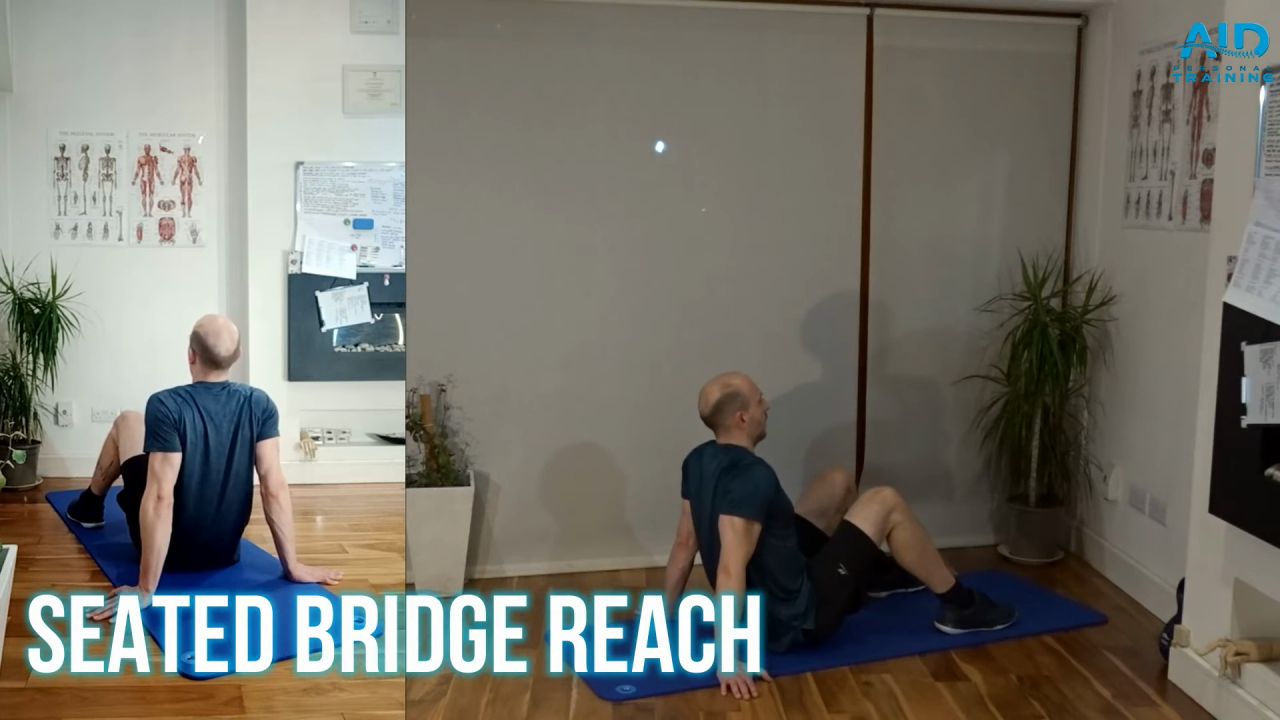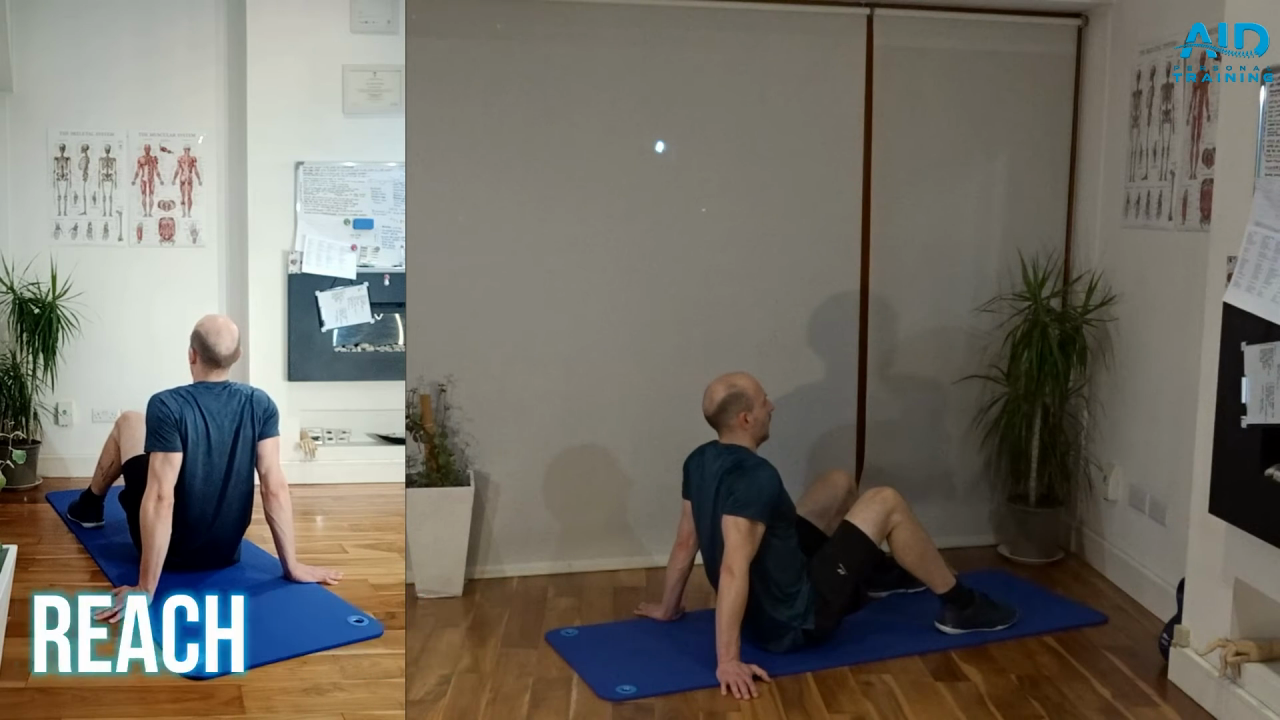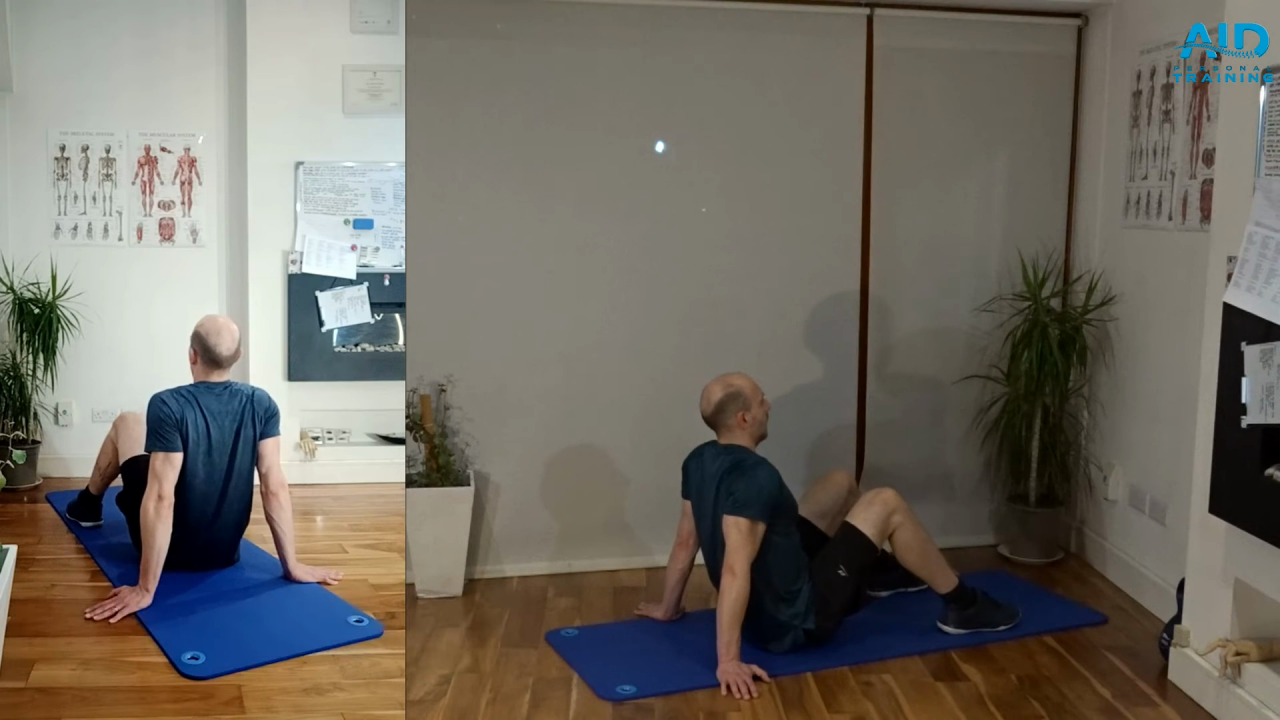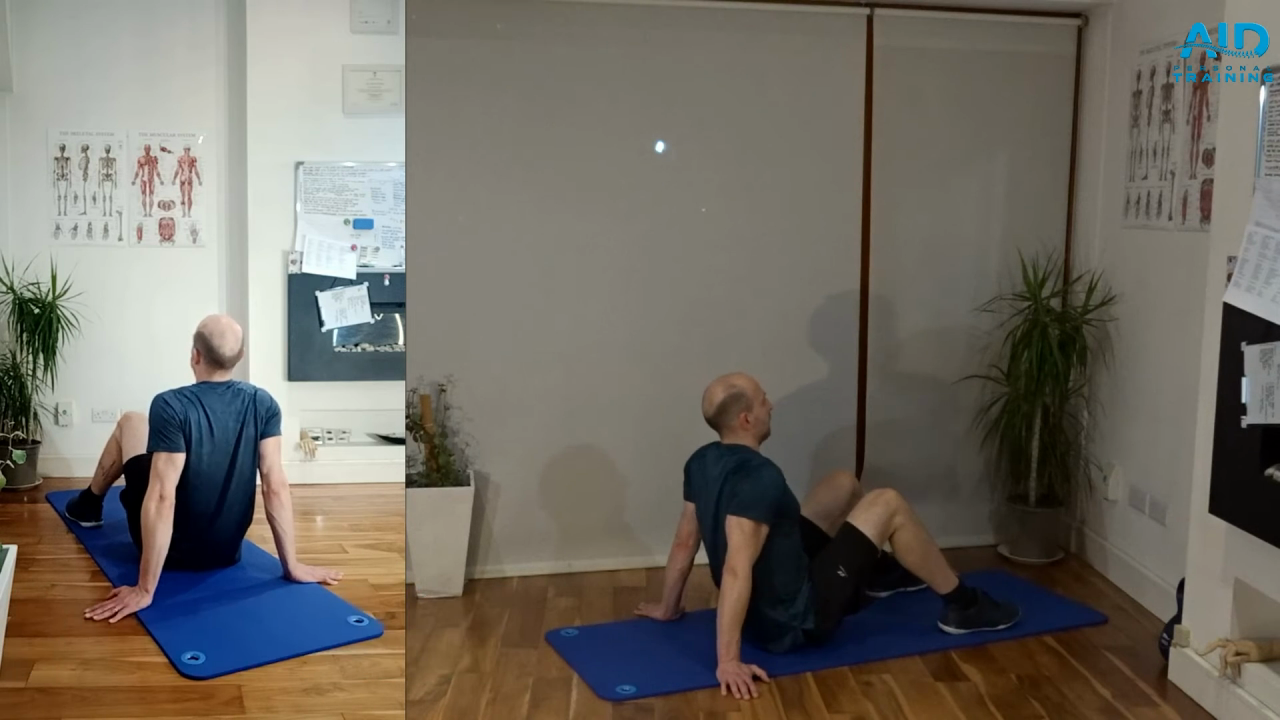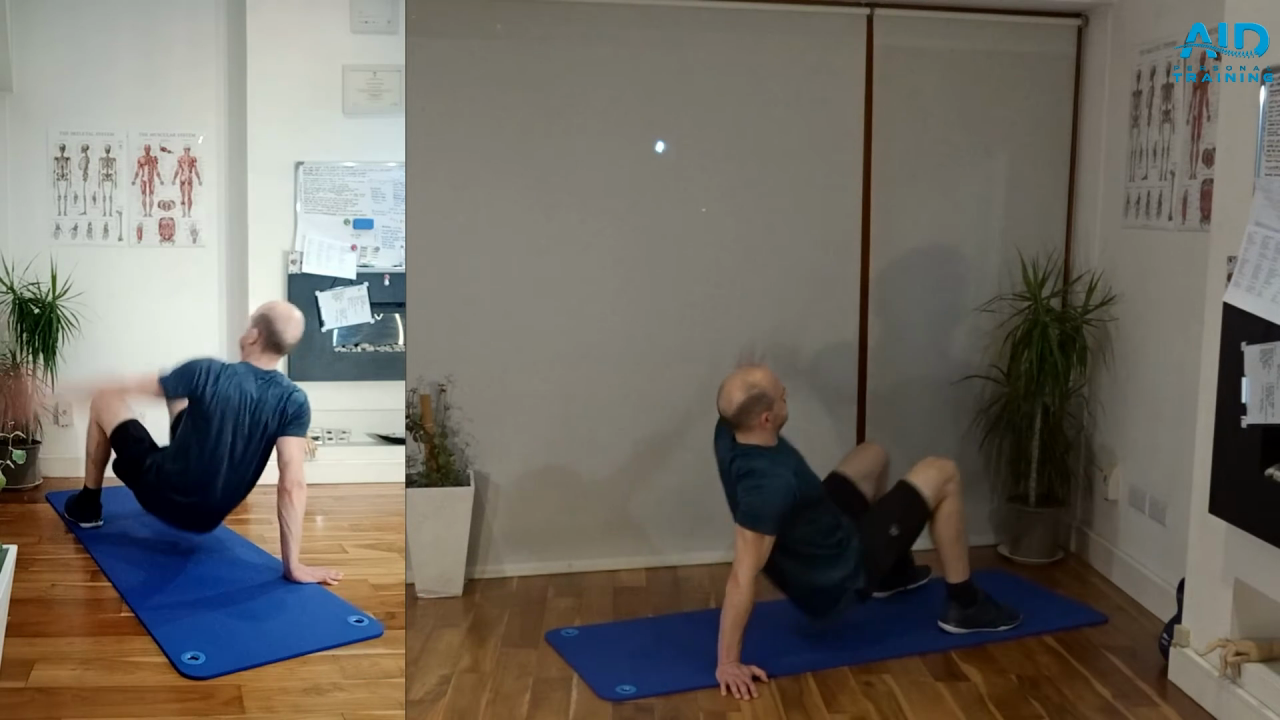
dt=0.5s
person 1, frame 1
left shoulder: (698, 461)
right shoulder: (751, 477)
left elbow: (686, 541)
right elbow: (730, 568)
left wrist: (668, 607)
left hip: (758, 605)
right hip: (794, 618)
left knee: (839, 483)
right knee: (885, 502)
left ankle: (878, 574)
right ankle: (961, 605)
person 1, frame 2
left shoulder: (700, 462)
right shoulder: (755, 477)
left elbow: (685, 542)
right elbow: (733, 570)
left wrist: (668, 607)
right wrist: (728, 661)
left hip: (759, 607)
right hip: (794, 620)
left knee: (841, 484)
right knee: (886, 503)
left ankle: (880, 572)
right ankle: (960, 606)
person 1, frame 3
left shoulder: (699, 461)
right shoulder: (754, 477)
left elbow: (686, 541)
right elbow: (735, 569)
left wrist: (669, 607)
right wrist: (728, 660)
left hip: (762, 604)
right hip: (794, 620)
left knee: (841, 484)
right knee: (886, 504)
left ankle: (879, 572)
right ankle: (963, 605)
person 1, frame 4
left shoulder: (701, 462)
right shoulder: (758, 478)
left elbow: (684, 541)
right elbow: (737, 570)
left wrist: (668, 606)
right wrist: (728, 661)
left hip: (763, 607)
right hip: (793, 622)
left knee: (844, 484)
right knee: (888, 505)
left ankle: (879, 572)
right ankle: (963, 605)
person 1, frame 5
left shoulder: (730, 431)
right shoulder: (780, 481)
right elbow: (742, 575)
right wrist: (729, 661)
left hip: (814, 558)
right hip: (840, 580)
left knee: (873, 455)
right knee: (941, 473)
left ankle: (884, 575)
right ankle: (961, 597)
person 2, frame 1
left shoulder: (166, 406)
right shoulder: (260, 405)
left elbow: (161, 499)
right elbow: (274, 488)
left wrist: (145, 590)
right wrist: (292, 566)
left hip: (169, 551)
right hip: (224, 553)
left knee: (127, 422)
left ankle: (90, 506)
person 2, frame 2
left shoulder: (166, 406)
right shoulder: (261, 406)
left elbow: (161, 499)
right elbow: (275, 491)
left wrist: (145, 589)
right wrist: (292, 566)
left hip: (171, 553)
right hip: (226, 554)
left knee: (128, 425)
left ankle: (89, 506)
person 2, frame 3
left shoulder: (168, 406)
right shoulder: (261, 405)
left elbow: (161, 498)
right elbow: (275, 487)
left wrist: (145, 589)
right wrist: (292, 565)
left hip: (170, 549)
right hip: (225, 553)
left knee: (127, 423)
left ankle: (88, 505)
person 2, frame 4
left shoulder: (171, 407)
right shoulder: (263, 405)
left elbow: (163, 499)
right elbow: (276, 487)
left wrist: (145, 590)
right wrist: (292, 565)
left hip: (173, 550)
right hip: (226, 553)
left knee: (132, 422)
left ankle: (89, 505)
person 2, frame 5
left shoulder: (209, 375)
right shoulder: (296, 403)
left elbow: (125, 389)
right elbow: (292, 487)
right wrist: (294, 566)
left hip: (166, 496)
right hip: (209, 518)
left knee: (105, 400)
left ankle: (89, 504)
